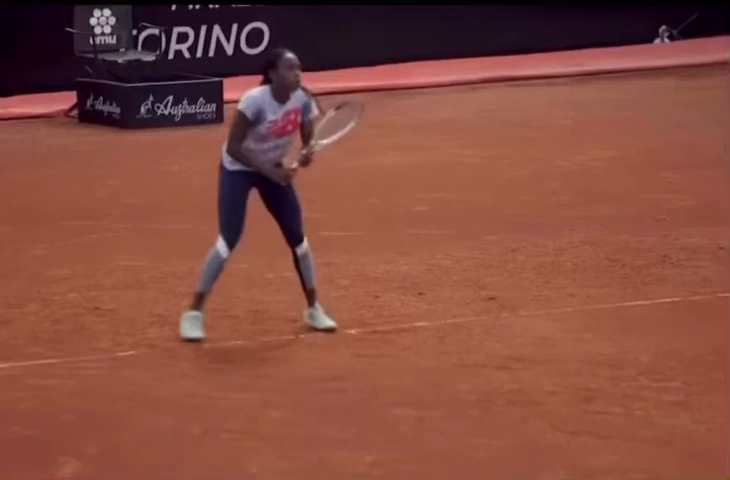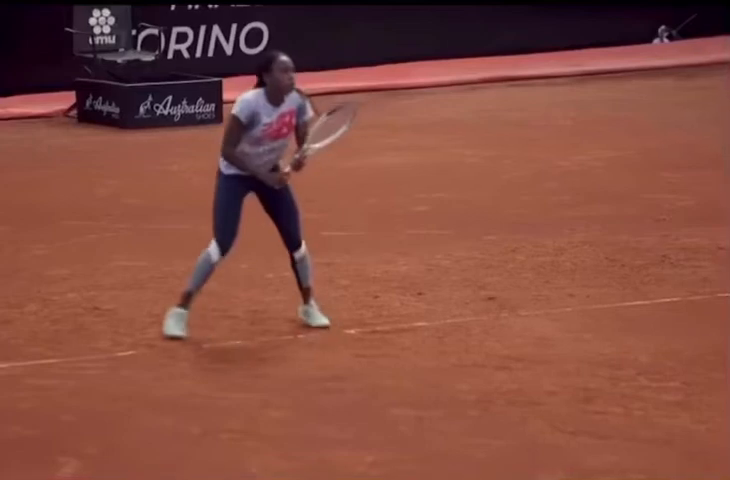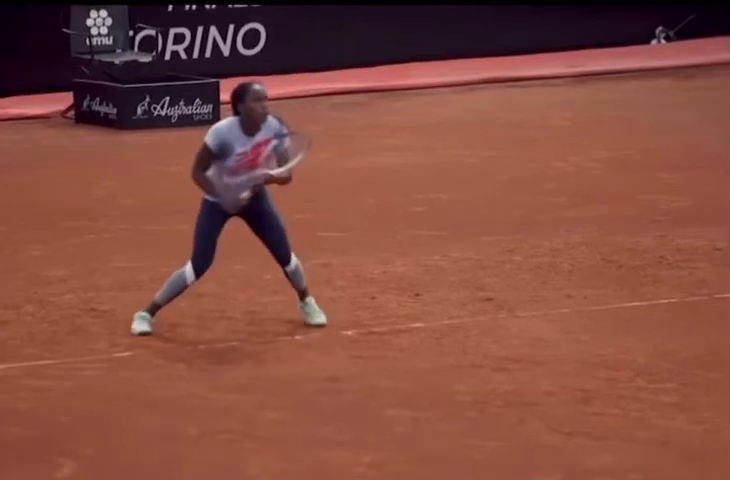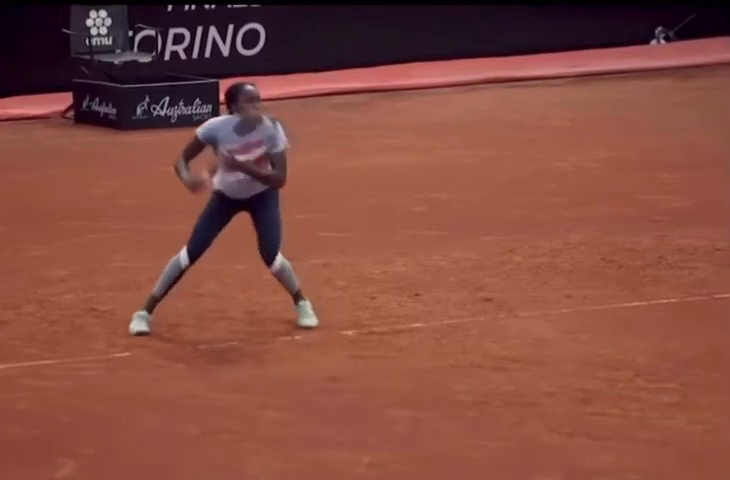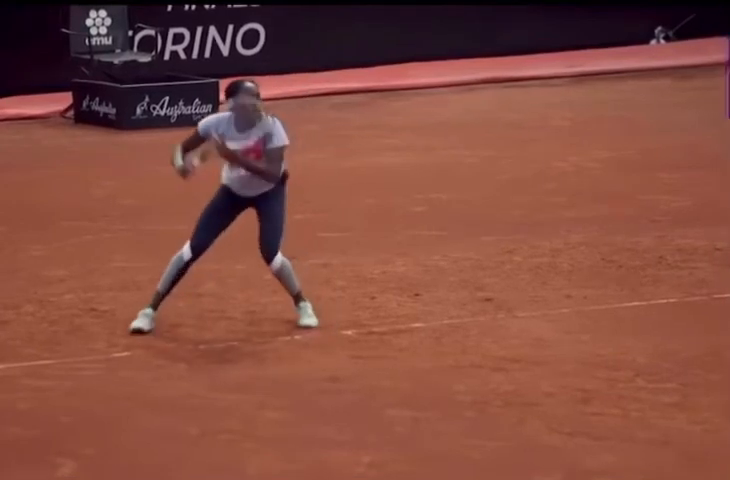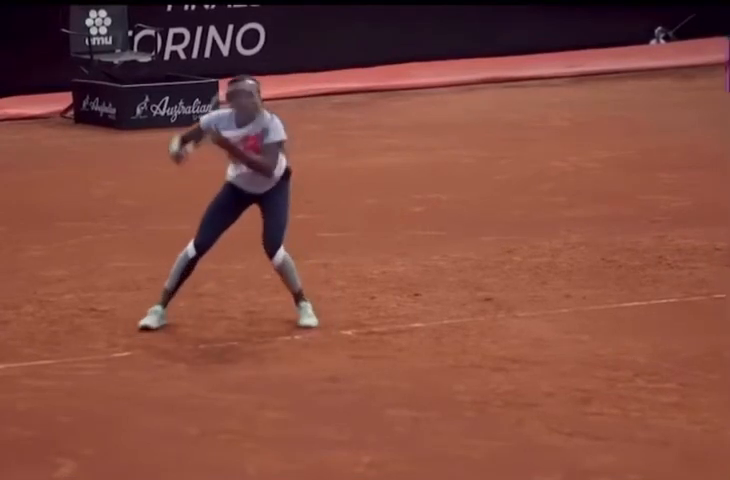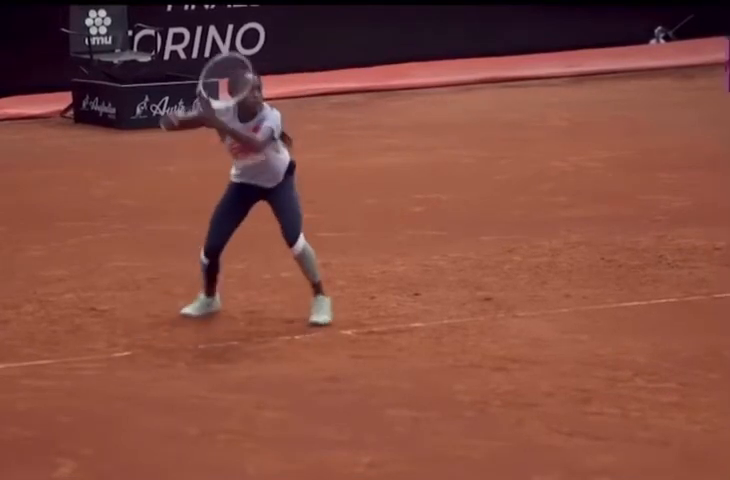
dt=0.7s
person 1, frame 1
left shoulder: (304, 100)
right shoulder: (255, 100)
left elbow: (309, 141)
right elbow: (232, 147)
left wrist: (307, 156)
right wrist: (269, 172)
left hip: (274, 170)
right hip: (238, 170)
left knee: (297, 238)
right knee: (229, 240)
left ankle: (313, 308)
right ankle: (194, 312)
person 1, frame 2
left shoulder: (298, 102)
right shoulder: (249, 103)
left elbow: (303, 143)
right elbow: (227, 150)
left wrist: (300, 159)
right wrist: (263, 175)
left hip: (270, 172)
right hip: (235, 173)
left knee: (295, 240)
right knee: (222, 245)
left ankle: (308, 306)
right ankle: (180, 309)
person 1, frame 3
left shoulder: (275, 128)
right shoulder: (222, 132)
left elbow: (286, 174)
right elbow: (198, 173)
left wrist: (271, 178)
right wrist: (224, 197)
left hip: (254, 196)
right hip: (218, 201)
left knee: (284, 254)
right knee: (199, 265)
left ankle: (307, 302)
right ankle: (147, 313)
person 1, frame 4
left shoulder: (271, 129)
right shoulder: (216, 127)
left elbow: (279, 179)
right elbow: (182, 160)
left wrist: (244, 168)
right wrist: (188, 178)
left hip: (261, 195)
right hip: (224, 194)
left knee: (270, 255)
right knee: (191, 252)
left ankle: (302, 304)
right ankle: (145, 312)
person 1, frame 5
left shoulder: (271, 126)
right shoulder: (217, 123)
left elbow: (274, 175)
right elbow: (182, 149)
left wrist: (235, 157)
right wrist: (182, 164)
left hip: (268, 192)
right hip: (232, 190)
left knee: (270, 254)
right knee: (193, 248)
left ankle: (302, 304)
right ankle: (150, 310)
person 1, frame 6
left shoulder: (270, 123)
right shoulder: (219, 119)
left elbow: (268, 168)
right elbow: (181, 139)
left wrist: (230, 148)
right wrist: (177, 149)
left hip: (273, 187)
right hip: (238, 186)
left knee: (273, 248)
right knee: (198, 245)
left ankle: (303, 304)
right ankle: (160, 308)
person 1, frame 7
left shoulder: (271, 115)
right shoulder: (222, 112)
left elbow: (257, 144)
right elbow: (174, 122)
left wrist: (219, 124)
right wrist: (171, 121)
left hip: (279, 180)
right hip: (244, 182)
left knee: (294, 239)
right knee: (211, 246)
left ankle: (320, 298)
right ankle: (209, 298)
